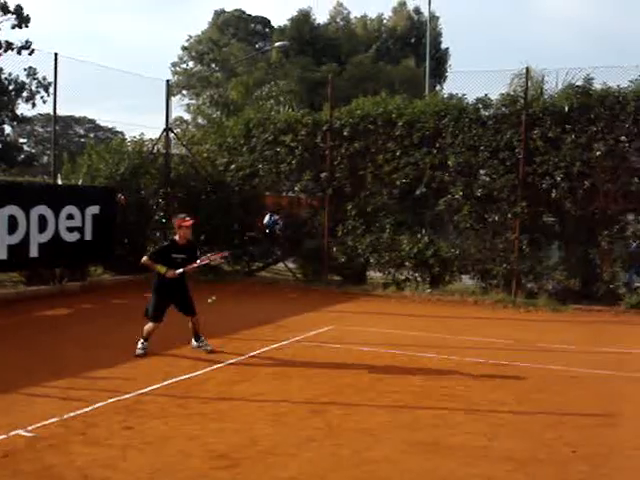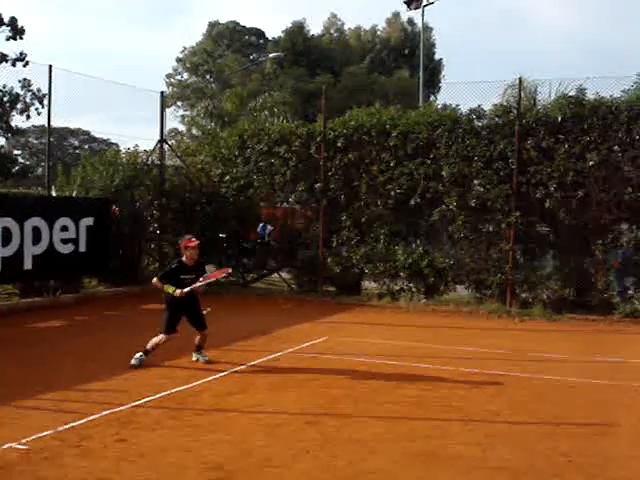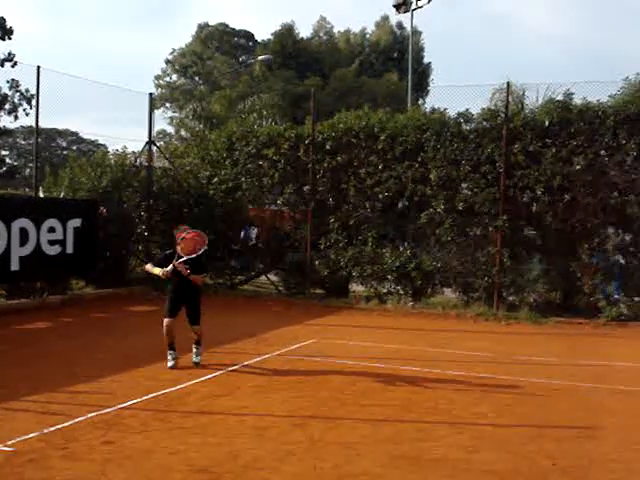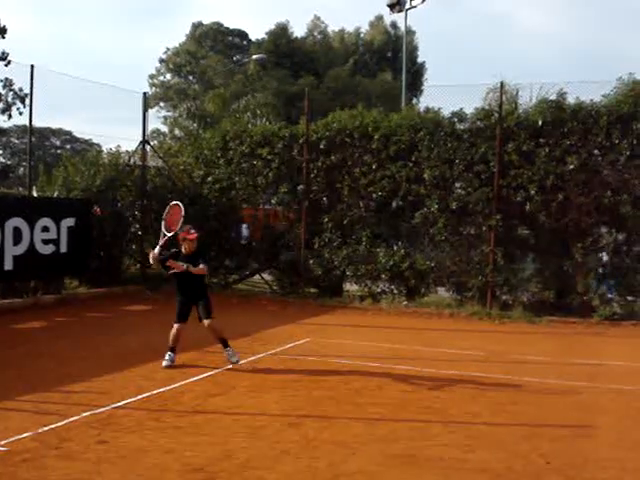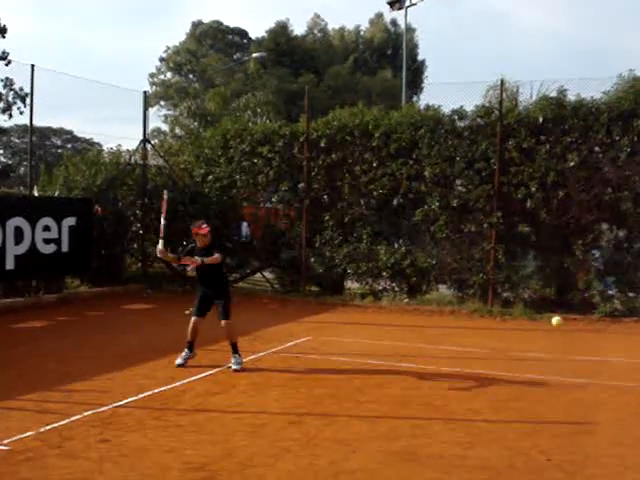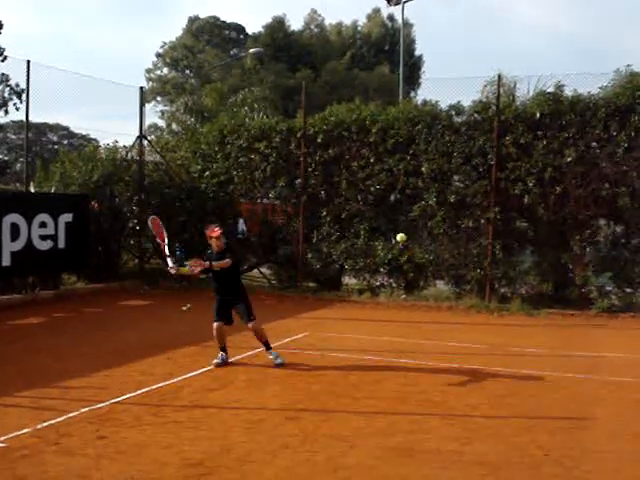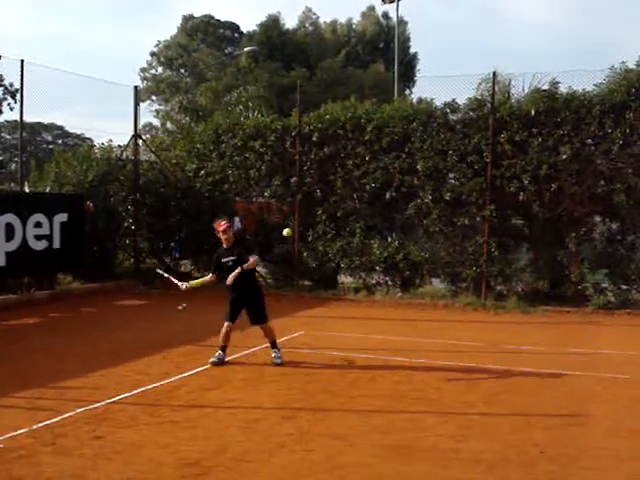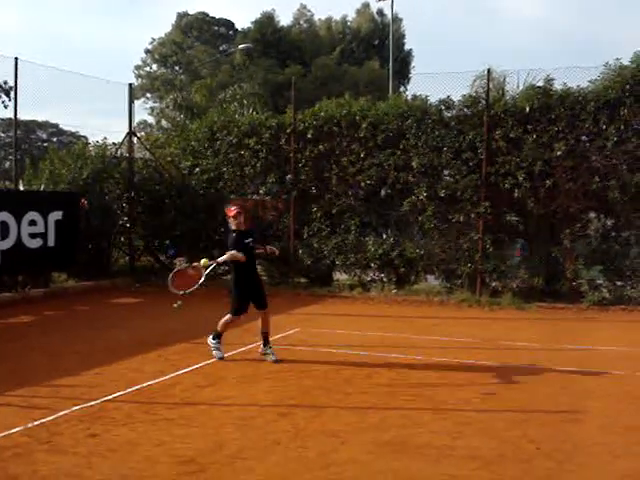
dt=0.2s
person 1, frame 1
left shoulder: (191, 246)
right shoulder: (167, 246)
left elbow: (192, 265)
right elbow: (145, 260)
right wrist: (164, 271)
left hip: (180, 286)
right hip: (162, 288)
left knee: (193, 318)
right knee: (155, 323)
left ankle: (198, 340)
right ankle: (143, 342)
person 1, frame 2
left shoulder: (200, 266)
right shoulder: (175, 267)
right elbow: (155, 281)
right wrist: (173, 290)
left hip: (191, 302)
right hip: (175, 303)
left knee: (203, 332)
right knee: (165, 336)
left ankle: (198, 352)
right ankle: (143, 354)
person 1, frame 3
left shoulder: (196, 257)
right shoulder: (169, 255)
left elbow: (200, 280)
right elbow: (148, 267)
left wrist: (186, 272)
right wrist: (160, 271)
left hip: (192, 294)
right hip: (175, 293)
left knee: (196, 328)
right knee: (167, 323)
left ankle: (197, 346)
right ankle: (172, 352)
person 1, frame 4
left shoulder: (198, 254)
right shoulder: (174, 254)
left elbow: (204, 270)
right elbow: (155, 261)
left wrist: (185, 267)
right wrist: (154, 256)
left hip: (200, 294)
right hip: (184, 295)
left knee: (208, 323)
right knee: (177, 327)
left ankle: (227, 349)
right ankle: (171, 353)
person 1, frame 5
left shoulder: (214, 247)
right shoulder: (193, 249)
left elbow: (218, 259)
right elbow: (176, 260)
left wrist: (200, 261)
right wrist: (163, 254)
left hip: (220, 290)
right hip: (204, 290)
left knee: (225, 323)
right knee: (194, 321)
left ankle: (236, 355)
right ankle: (189, 351)
person 1, frame 6
left shoulder: (229, 250)
right shoulder: (209, 256)
left elbow: (226, 263)
right elbow: (199, 271)
left wrist: (208, 265)
left hip: (238, 295)
right hip: (222, 297)
left knee: (253, 325)
right knee: (217, 327)
left ankle: (270, 351)
right ankle: (223, 354)
person 1, frame 7
left shoulder: (243, 244)
right shoulder: (219, 254)
left elbow: (254, 260)
right elbow: (212, 277)
left wrist: (238, 271)
right wrist: (190, 284)
left hip: (252, 291)
right hip: (235, 294)
left knee: (263, 324)
right knee: (228, 325)
left ankle: (275, 350)
right ankle: (221, 353)
person 1, frame 8
left shoulder: (246, 231)
right shoulder: (234, 237)
right elbow: (238, 256)
left wrist: (265, 249)
left hip: (253, 277)
right hip: (240, 282)
left knee: (264, 312)
right knee: (235, 316)
left ankle: (266, 346)
right ankle: (215, 339)
